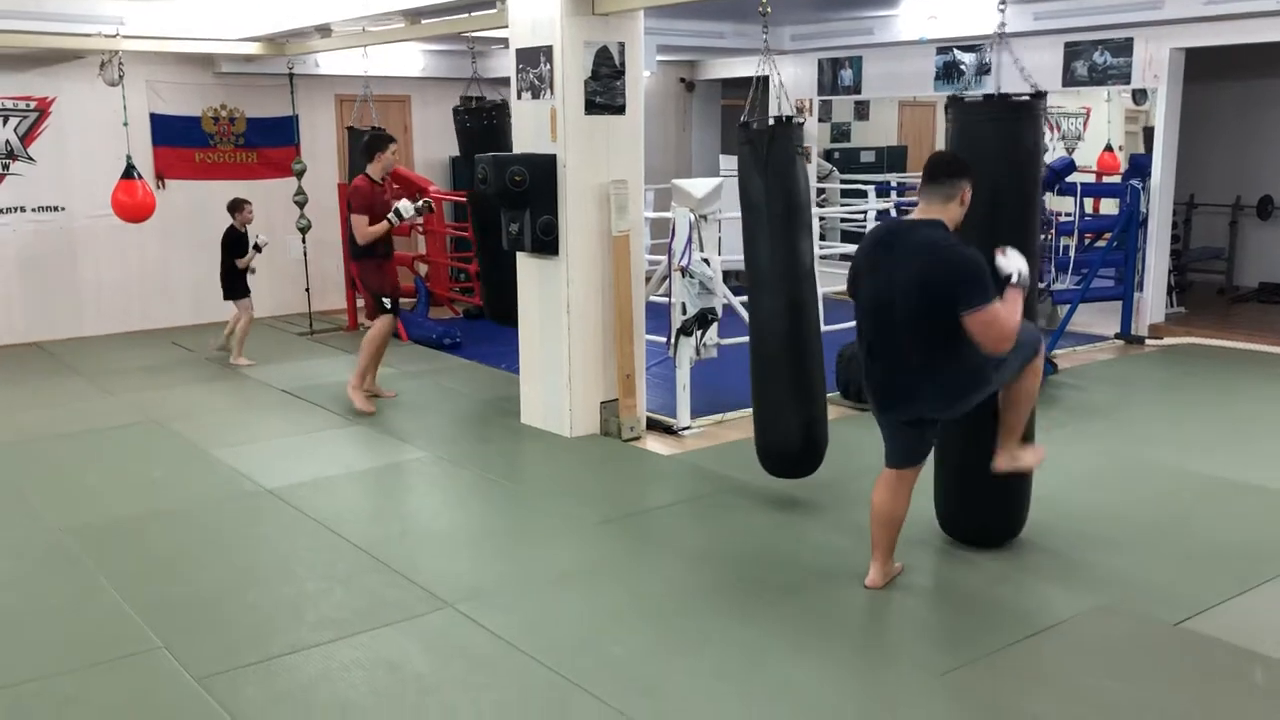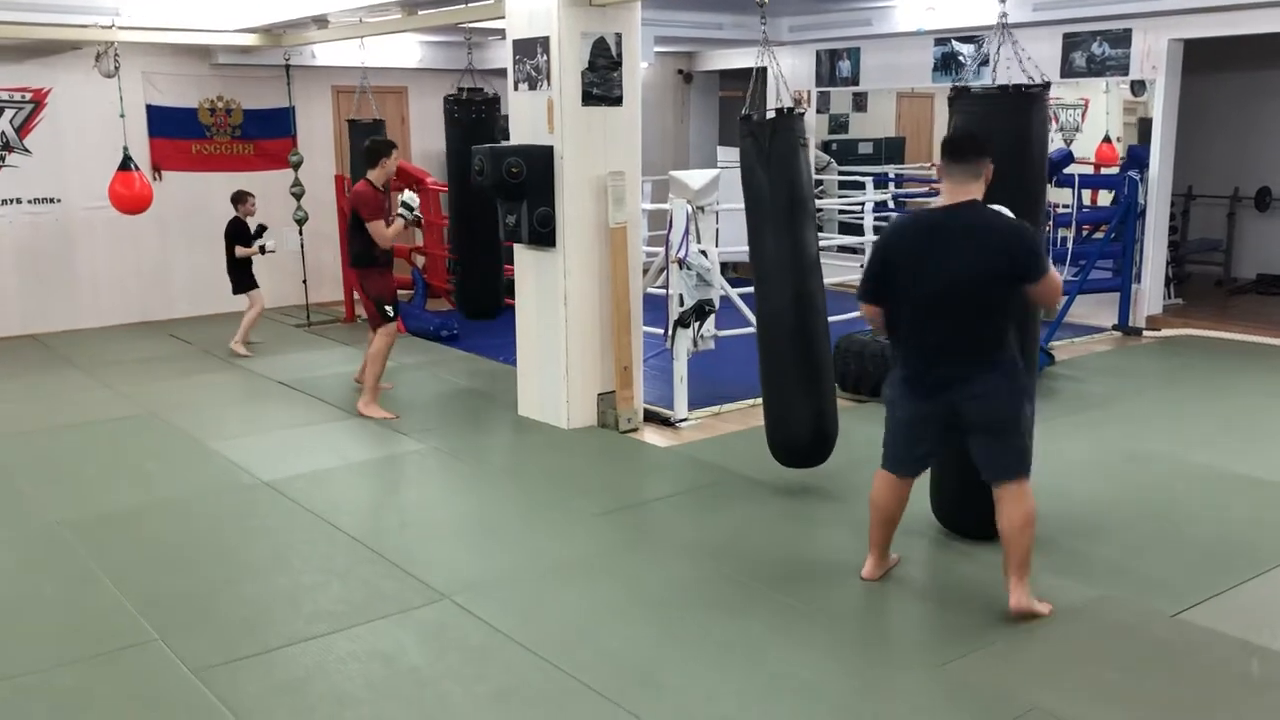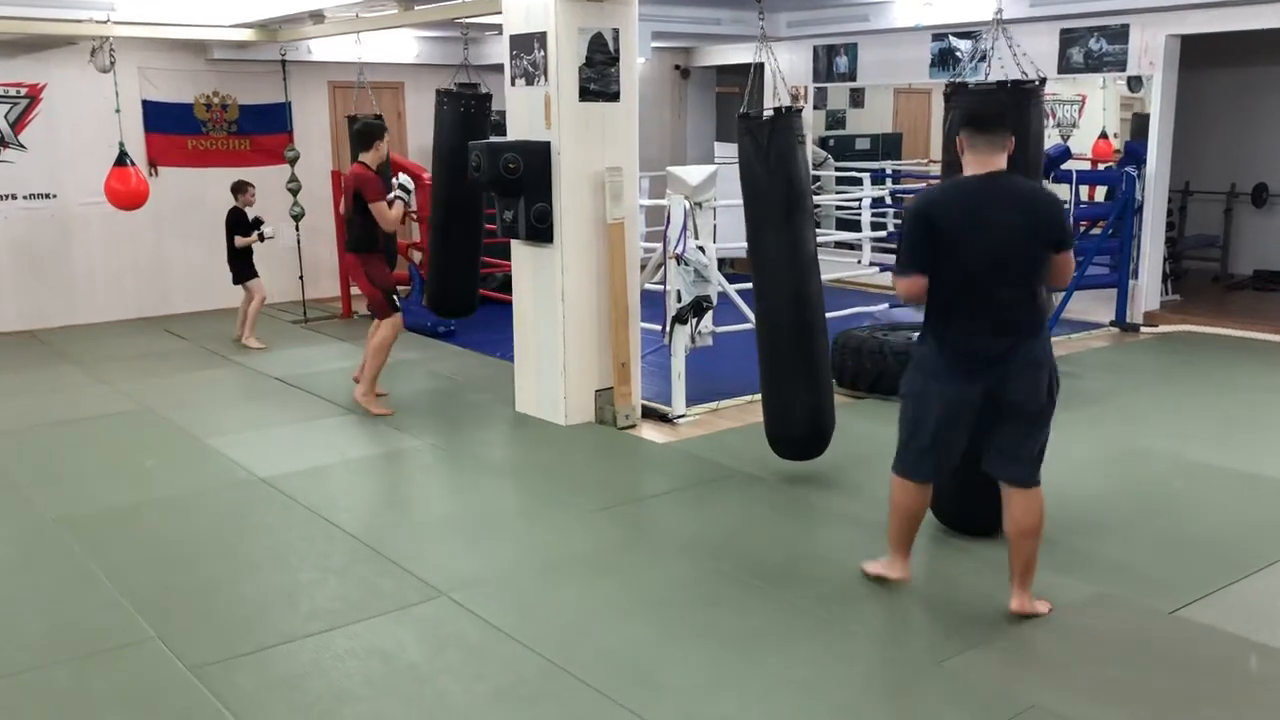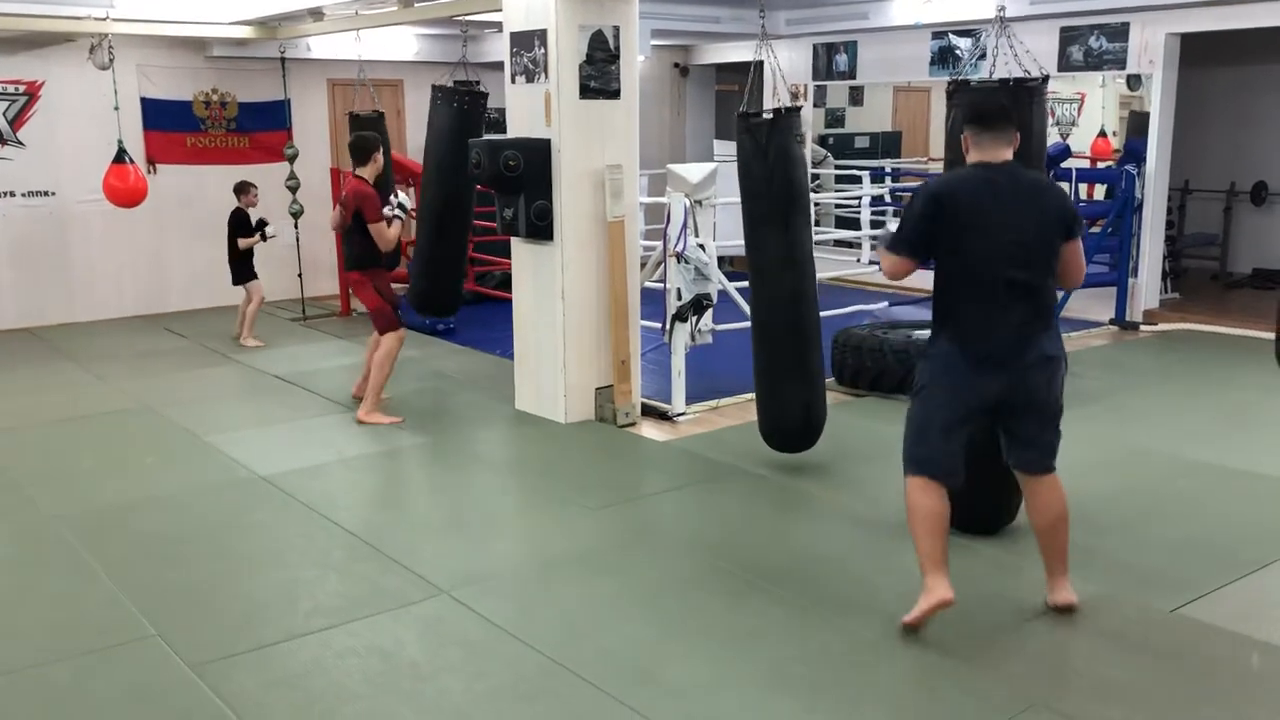
dt=0.2s
person 1, frame 1
left shoulder: (874, 242)
right shoulder: (960, 261)
right elbow: (998, 341)
right wrist: (1015, 285)
left hip: (886, 387)
right hip: (948, 383)
left knee: (901, 465)
right knee: (1026, 343)
left ankle: (880, 566)
right ankle: (1008, 448)
person 1, frame 2
left shoulder: (897, 235)
right shoulder: (1011, 236)
left elbow: (871, 313)
right elbow: (1050, 297)
left hip: (917, 381)
right hip: (990, 381)
left knee: (896, 468)
right knee: (1012, 481)
left ankle: (876, 559)
right ankle: (1019, 590)
person 1, frame 3
left shoulder: (930, 205)
right shoulder: (1045, 205)
left elbow: (909, 290)
right elbow: (1061, 278)
left hip: (947, 363)
right hip: (1024, 364)
left knee: (915, 469)
right knee: (1021, 482)
left ankle: (896, 560)
right ankle: (1022, 594)
person 1, frame 4
left shoulder: (940, 193)
right shoulder: (1052, 196)
left elbow: (893, 266)
right elbow: (1073, 277)
left wrist: (938, 246)
left hip: (961, 358)
right hip: (1036, 356)
left knee: (925, 470)
right knee: (1039, 470)
left ankle: (935, 584)
right ankle: (1059, 584)
person 2, frame 1
left shoulder: (383, 184)
right shoulder: (360, 188)
right elbow: (362, 236)
left wrist: (414, 211)
right wrist: (394, 218)
left hip: (385, 260)
right hip: (367, 263)
left knee: (388, 323)
right knee: (384, 321)
left ankle: (369, 382)
right ankle: (356, 384)
person 2, frame 2
left shoulder: (382, 189)
right shoulder: (363, 194)
right elbow: (386, 240)
left wrist: (406, 216)
right wrist: (405, 212)
left hip: (381, 267)
right hip: (366, 271)
left knee: (384, 325)
right knee: (387, 328)
left ankle: (365, 373)
right ankle: (367, 400)
person 2, frame 3
left shoulder: (357, 173)
right shoulder: (366, 178)
left elbow: (345, 210)
right elbow: (390, 224)
left wrist: (389, 199)
right wrist: (401, 195)
left hip: (368, 254)
right hip: (364, 258)
left knee: (384, 317)
right knee: (392, 319)
left ankle: (364, 372)
right ankle: (365, 391)
person 2, frame 4
left shoulder: (350, 187)
right shoulder: (367, 194)
left elbow: (335, 223)
right elbow: (387, 244)
right wrist: (399, 213)
left hip: (358, 267)
right hip: (366, 272)
left knee: (385, 328)
right knee: (395, 333)
left ankle: (363, 386)
right ankle: (369, 409)
person 3, frame 1
left shoulder: (242, 230)
right shoulder: (232, 236)
right elbow: (240, 264)
left wrist: (251, 259)
right wrist: (256, 249)
left hip: (237, 278)
right hip: (232, 279)
left knee: (244, 311)
right knee: (247, 315)
left ankle: (225, 341)
right ankle: (236, 356)
person 3, frame 2
left shoulder: (240, 224)
right shoulder: (237, 226)
right elbow: (239, 252)
left wrist: (257, 234)
right wrist: (262, 249)
left hip: (242, 270)
right hip: (240, 271)
left knee: (253, 303)
right knee: (259, 306)
left ankle: (243, 337)
right ankle: (237, 342)
person 3, frame 3
left shoulder: (237, 213)
right shoulder: (237, 215)
right elbow: (238, 242)
left wrist: (253, 227)
right wrist: (260, 236)
left hip: (242, 261)
right hip: (240, 262)
left knee: (250, 295)
right knee: (260, 295)
left ankle: (240, 333)
right ankle: (248, 336)
person 3, frame 4
left shoulder: (240, 215)
right shoulder: (240, 217)
right elbow: (242, 244)
left wrist: (256, 229)
right wrist: (262, 236)
left hip: (242, 263)
right hip: (241, 264)
left knee: (250, 296)
right knee: (258, 297)
left ankle: (239, 331)
right ankle: (246, 337)
